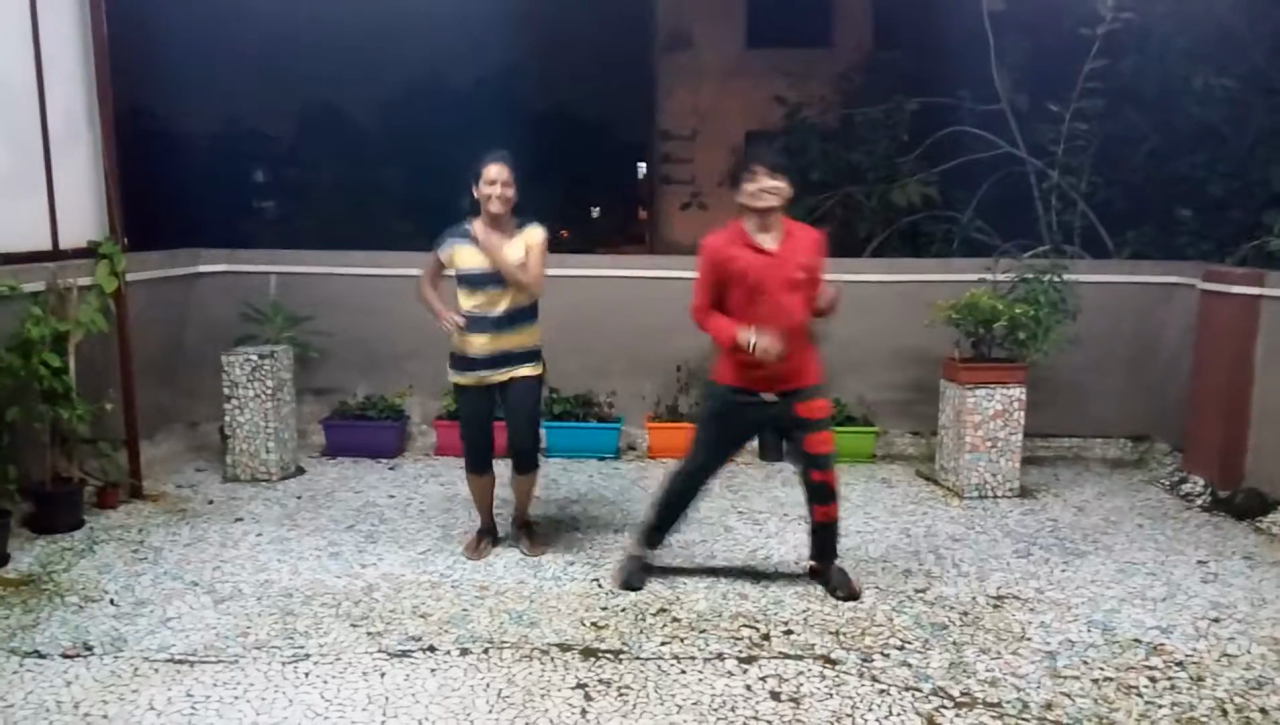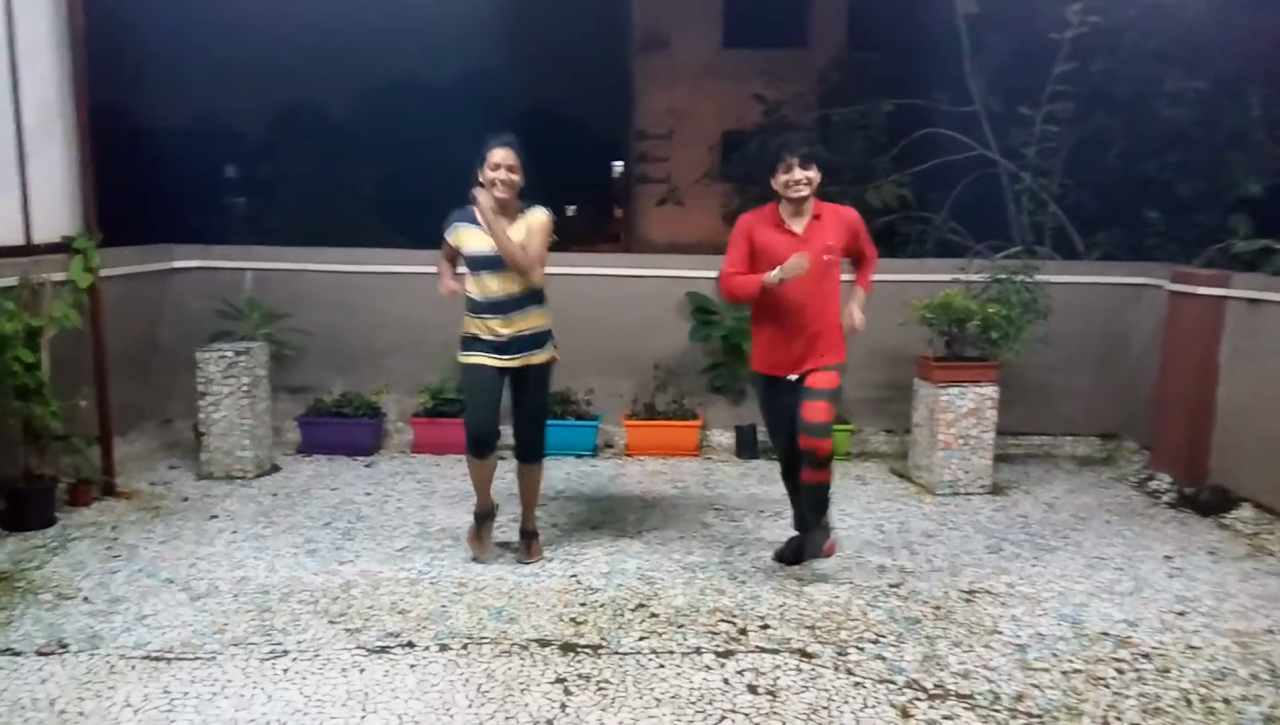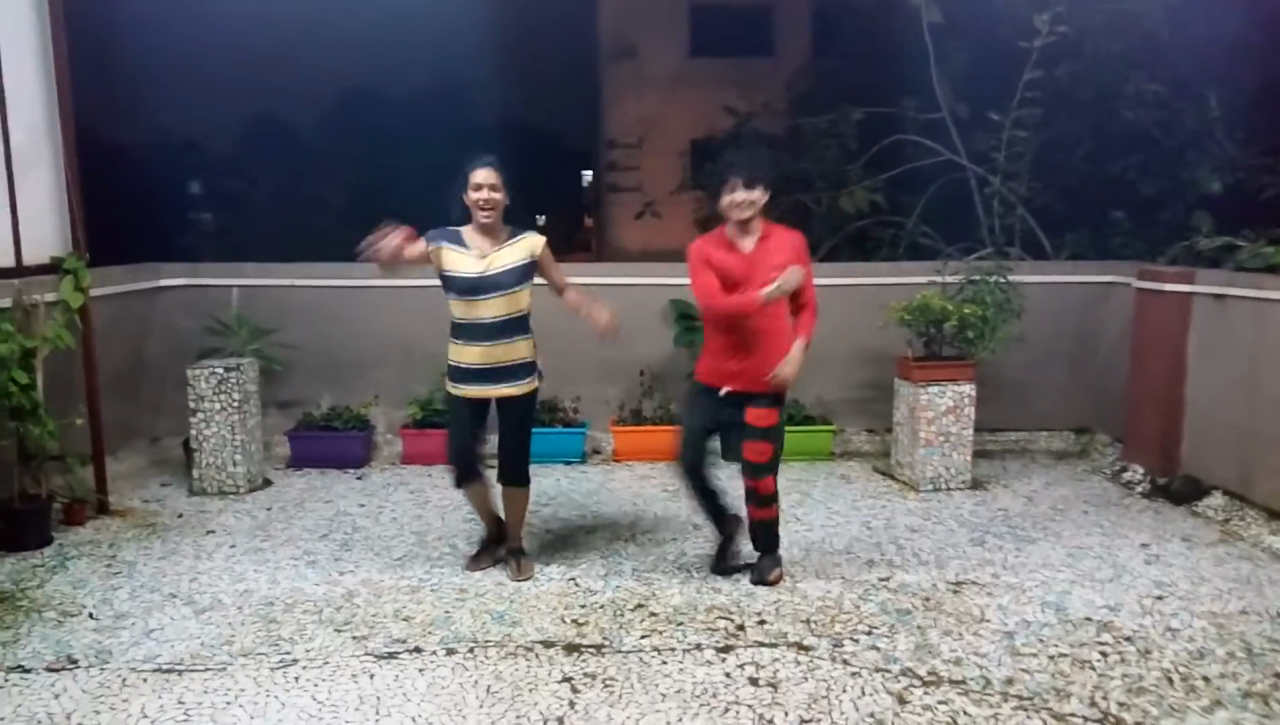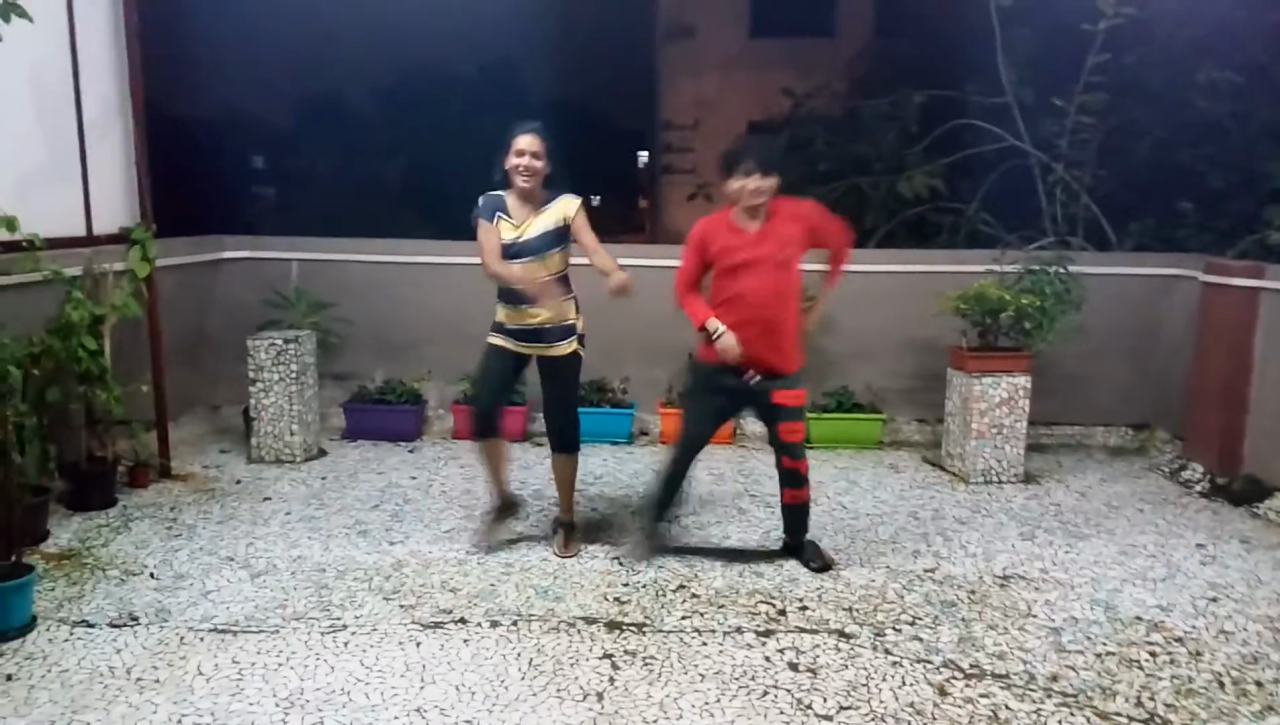
dt=0.7s
person 1, frame 1
left shoulder: (810, 240)
right shoulder: (719, 246)
right elbow: (704, 312)
left wrist: (824, 301)
right wrist: (746, 338)
left hip: (800, 383)
right hip: (737, 384)
left knee: (821, 474)
right knee: (697, 469)
left ankle: (826, 562)
right ankle: (644, 547)
person 1, frame 2
left shoulder: (844, 221)
right shoulder: (751, 225)
left elbow: (866, 258)
right elbow: (729, 285)
left wrist: (857, 302)
right wrist: (775, 276)
left hip: (823, 358)
right hip: (771, 363)
left knee: (815, 439)
right knee: (787, 452)
left ankle: (817, 523)
right ankle: (803, 527)
person 1, frame 3
left shoulder: (790, 243)
right shoulder: (703, 249)
left elbow: (806, 306)
right elbow: (710, 305)
left wrist: (796, 354)
right wrist: (769, 293)
left hip: (763, 384)
right hip: (712, 380)
left knee: (759, 475)
right knee: (689, 460)
left ankle: (768, 553)
right ankle: (726, 526)
person 1, frame 4
left shoulder: (799, 215)
right shoulder: (708, 229)
left elbow: (841, 237)
right elbow: (686, 289)
left wrist: (822, 295)
right wrist: (715, 328)
left hip: (777, 366)
right hip: (717, 364)
left knee: (793, 455)
right knee: (687, 448)
left ankle: (797, 539)
right ankle: (656, 518)
person 2, frame 1
left shoulder: (532, 235)
right shoulder: (456, 239)
left elbow: (531, 283)
right elbow: (427, 282)
left wrist: (489, 244)
right wrist: (440, 310)
left hip: (521, 360)
right hip: (471, 362)
left knee: (525, 448)
right knee: (477, 450)
left ankle: (523, 520)
right ankle: (486, 526)
person 2, frame 2
left shoulder: (539, 218)
right shoulder: (461, 223)
left elbow: (526, 264)
right elbow: (447, 261)
left wrist: (491, 215)
right wrist: (448, 281)
left hip: (531, 345)
right hip: (482, 344)
left knee: (530, 438)
right knee: (480, 431)
left ankle: (528, 527)
right ankle: (483, 509)
person 2, frame 3
left shoulder: (528, 243)
right shoulder: (443, 240)
left elbow: (562, 287)
right elbow: (386, 253)
left wrist: (592, 311)
right wrist: (388, 250)
left hip: (516, 370)
right hip: (466, 372)
left knee: (514, 461)
right knee: (461, 460)
left ankle: (515, 546)
right ankle: (494, 530)
person 2, frame 4
left shoulder: (566, 205)
right shoulder: (490, 205)
left elbow: (592, 246)
right elbow: (491, 264)
left wrist: (617, 274)
right wrist: (534, 287)
left hip: (558, 333)
right hip: (508, 330)
left knee: (563, 426)
right knee: (483, 410)
left ankle: (565, 519)
right ankle: (502, 499)
